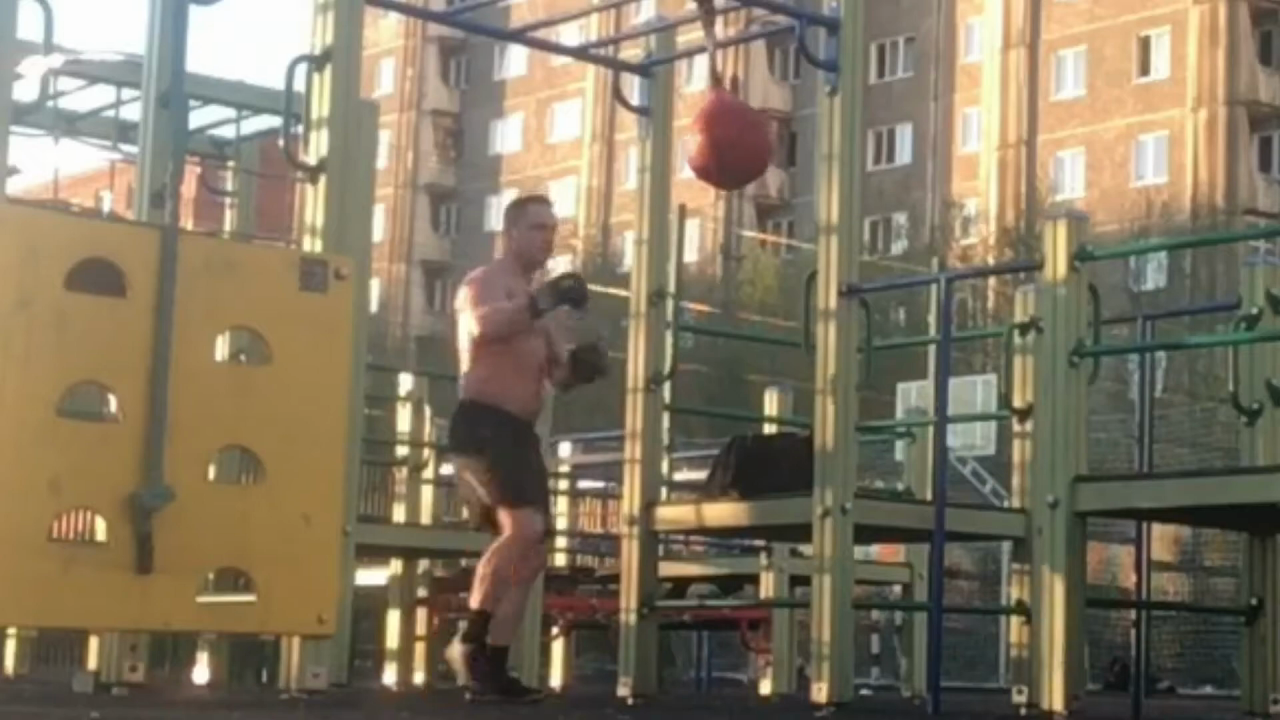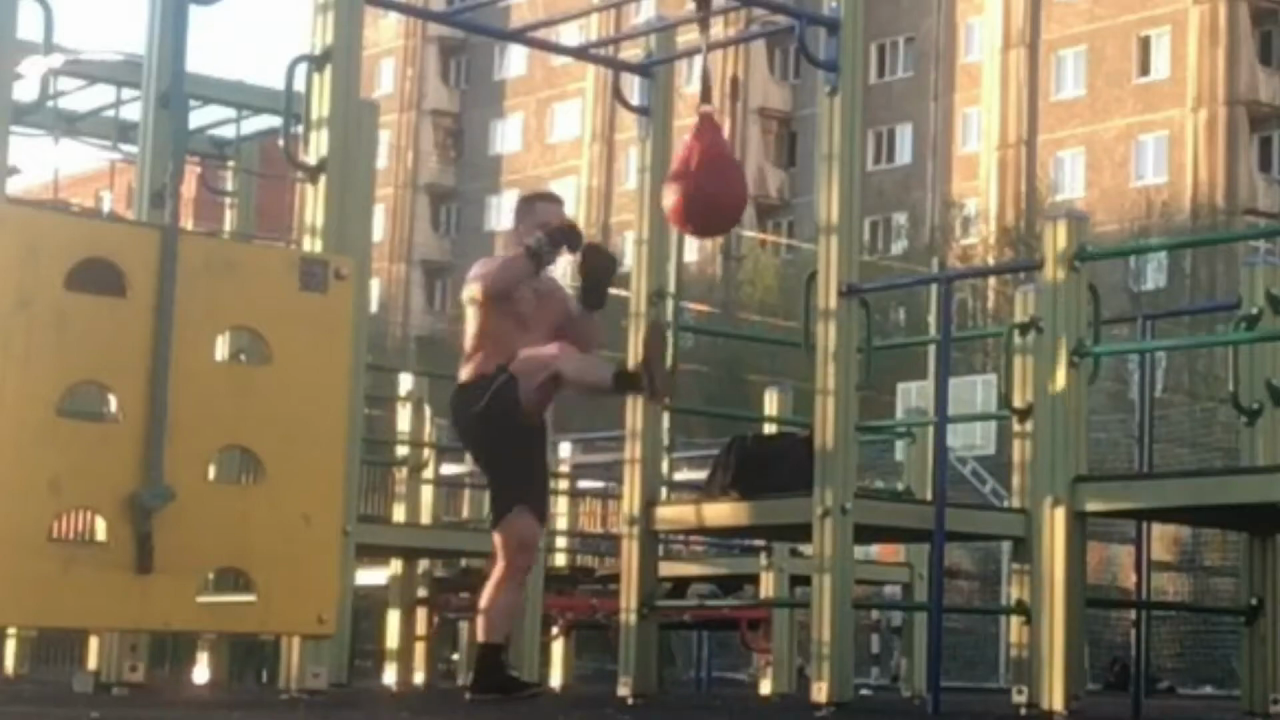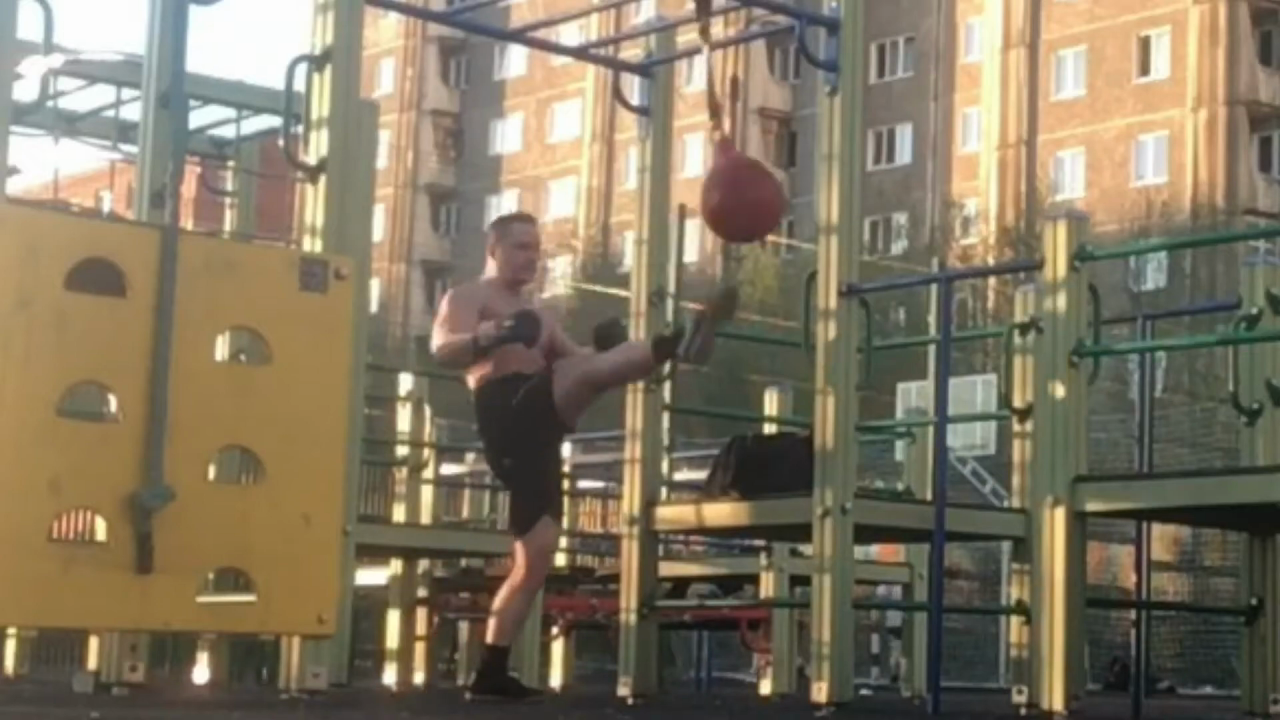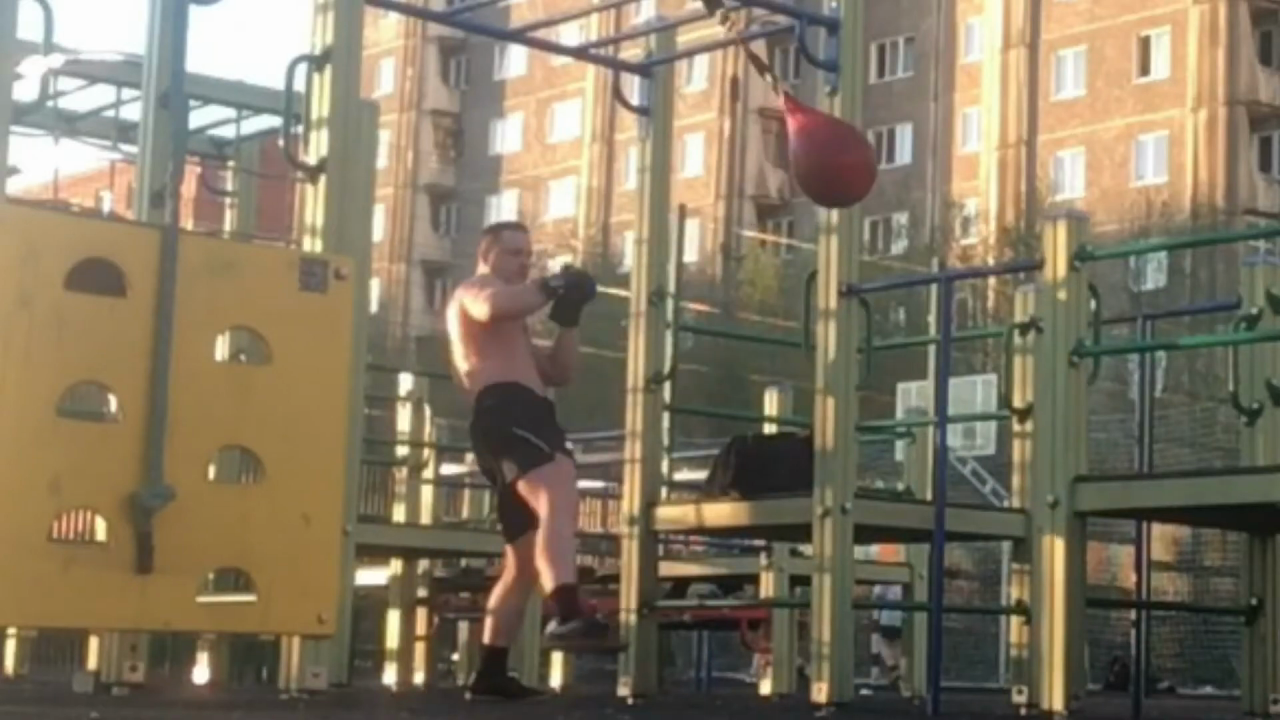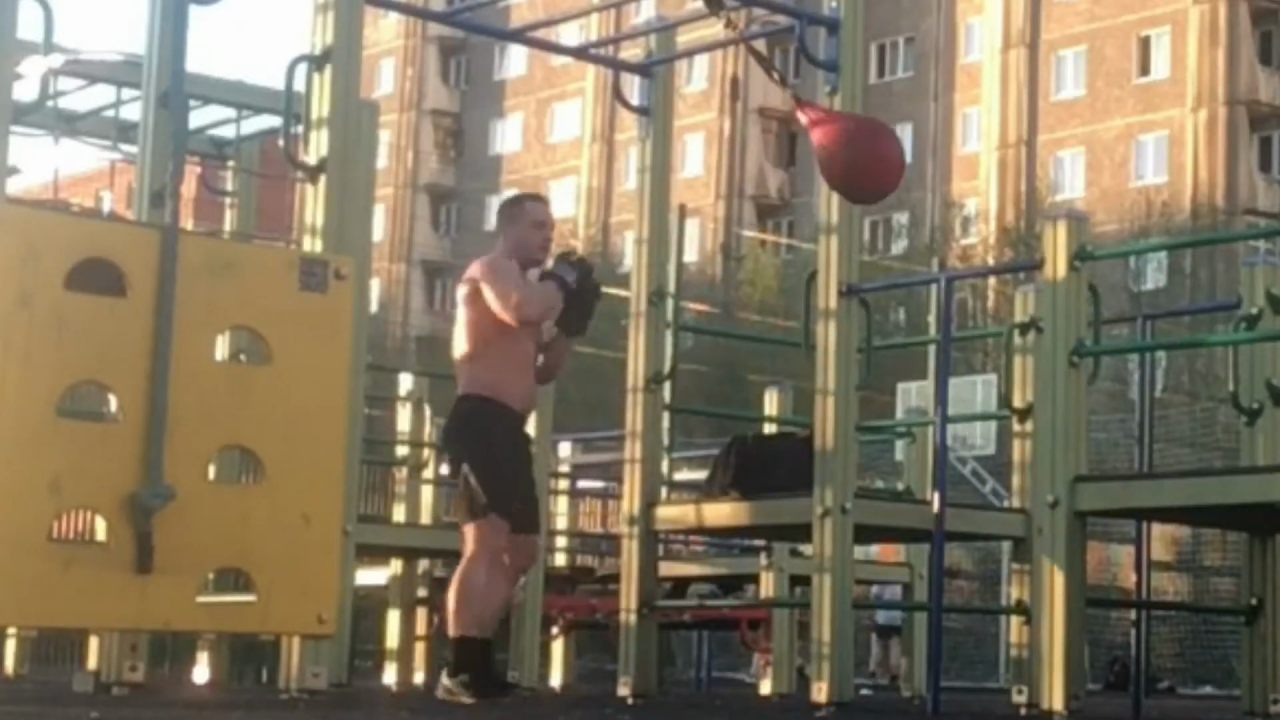
dt=0.2s
person 1, frame 1
left shoulder: (537, 300)
right shoulder: (484, 281)
left elbow: (554, 377)
right elbow: (485, 325)
left wrist: (578, 365)
right wrist: (543, 302)
left hip: (520, 434)
right hip: (482, 427)
left knee: (529, 559)
right knee: (524, 528)
left ankle: (491, 673)
right ankle: (470, 640)
person 1, frame 2
left shoulder: (552, 292)
right shoulder: (491, 269)
left elbow: (588, 345)
right elbow: (481, 294)
left wrist: (593, 297)
right wrist: (538, 249)
left hip: (518, 421)
right hip: (484, 404)
left knee: (519, 548)
right knee: (554, 355)
left ankle: (488, 672)
right ankle: (640, 380)
person 1, frame 3
left shoulder: (536, 316)
right shoulder: (465, 297)
left elbow: (568, 362)
right elbow: (443, 350)
left wrist: (605, 349)
right wrist: (499, 334)
left hip: (536, 428)
right hip: (509, 405)
left knee: (533, 559)
right knee: (589, 368)
left ankle: (490, 674)
right ankle: (673, 345)
person 1, frame 4
left shoulder: (514, 327)
right shoulder: (473, 289)
left elbow: (559, 374)
right elbow: (496, 308)
left wrist: (568, 319)
right wrist: (555, 286)
left hip: (518, 428)
right hip: (506, 414)
left knee: (525, 561)
right knee: (562, 489)
left ankle: (490, 673)
right ankle: (568, 615)
person 1, frame 5
left shoulder: (517, 288)
right shoulder: (490, 271)
left elbow: (544, 372)
right elbow: (529, 310)
left wrist: (570, 322)
right wrist: (564, 280)
left hip: (505, 430)
right hip: (482, 423)
left knee: (518, 554)
right knee: (487, 544)
left ankle: (476, 664)
right ankle: (459, 670)
